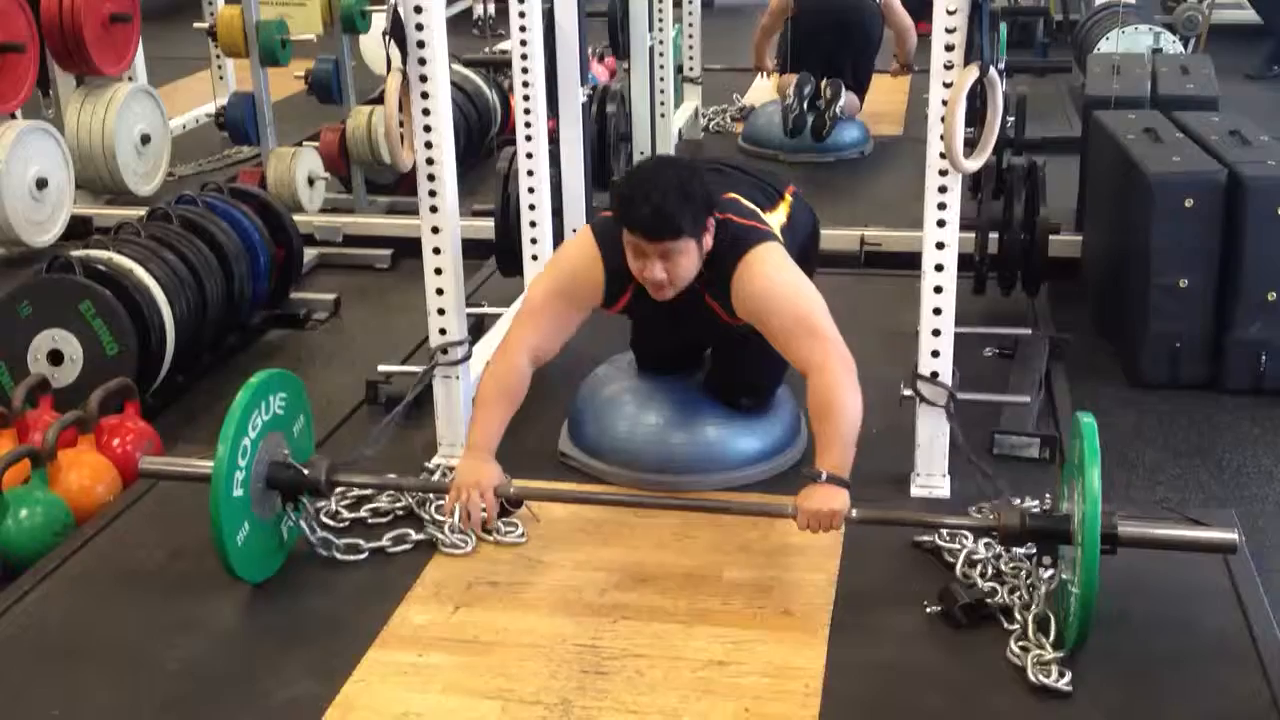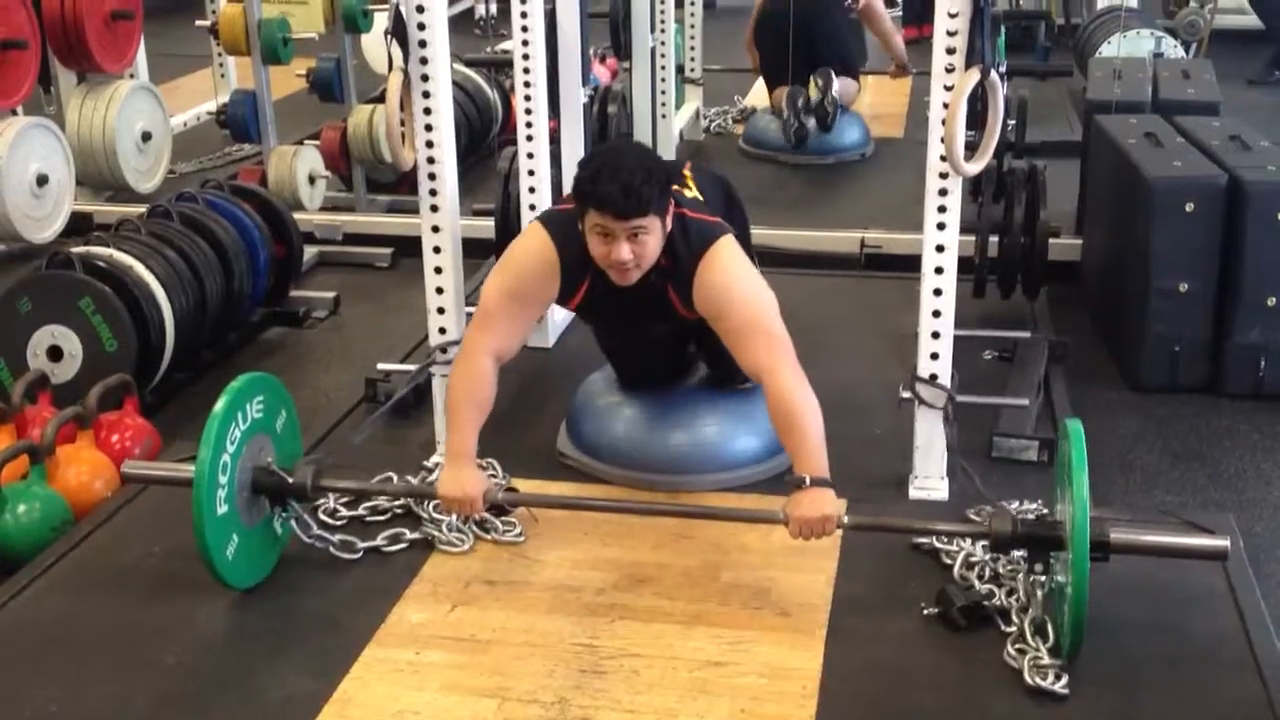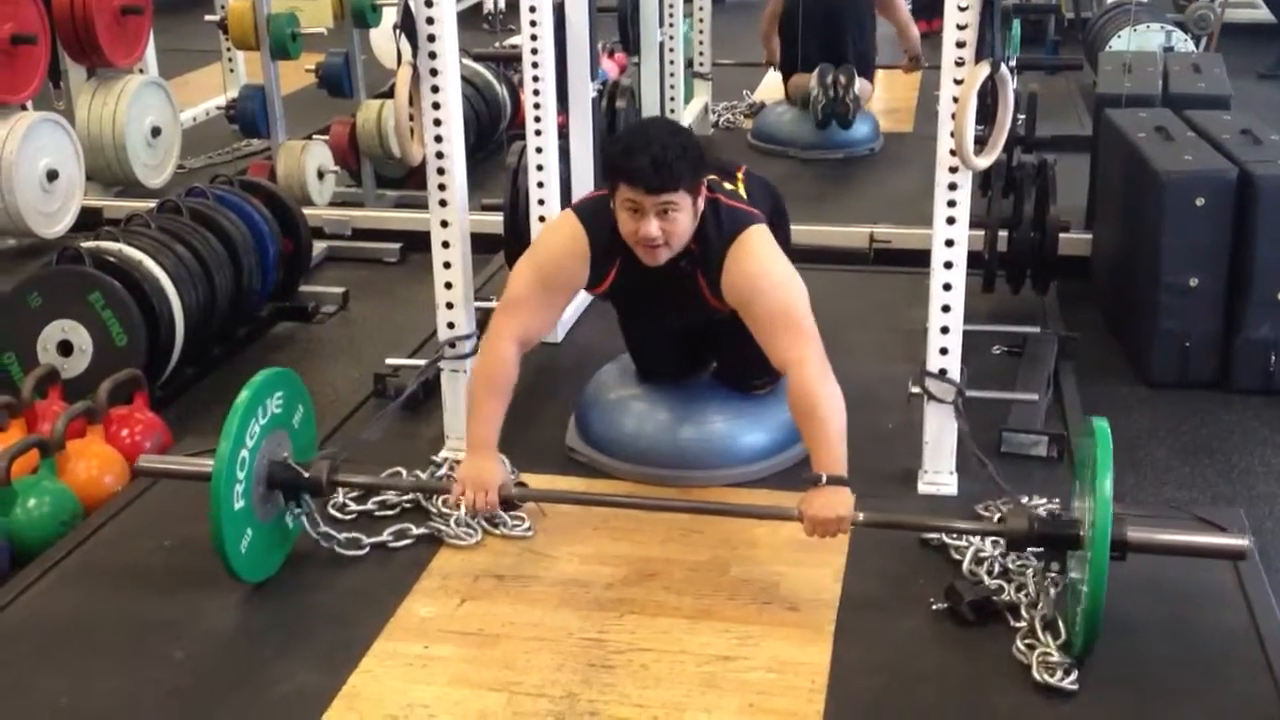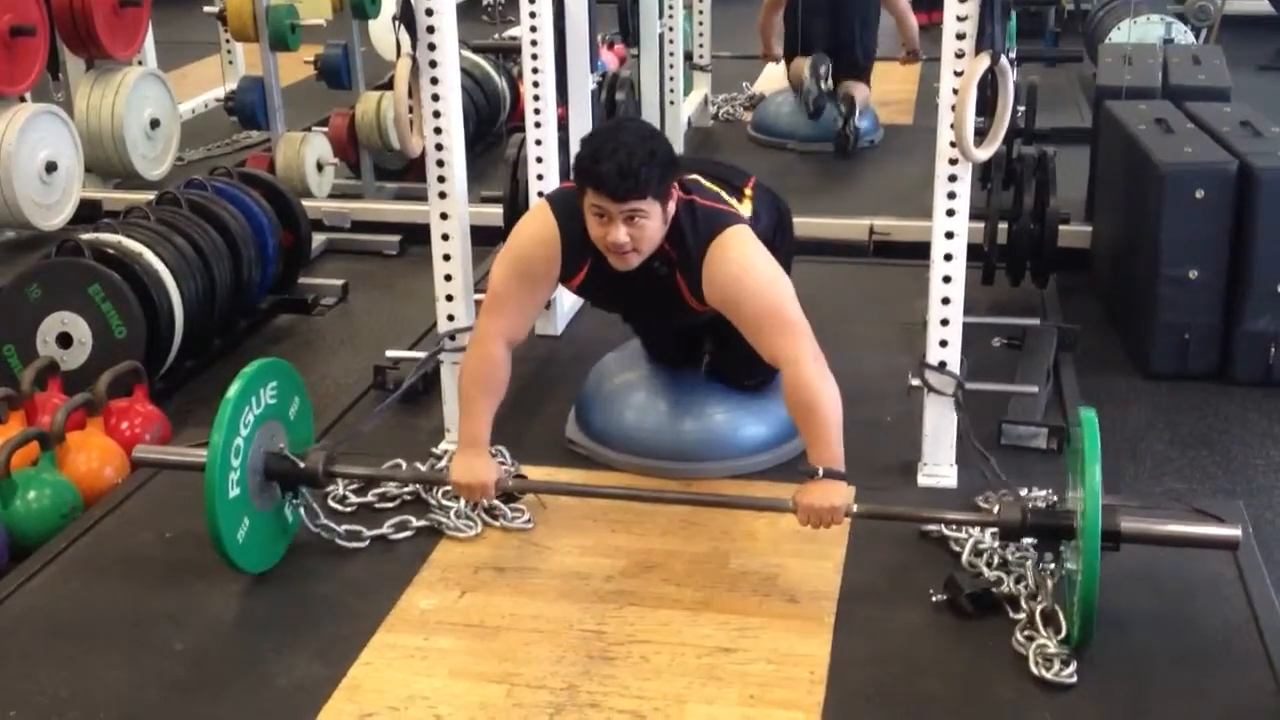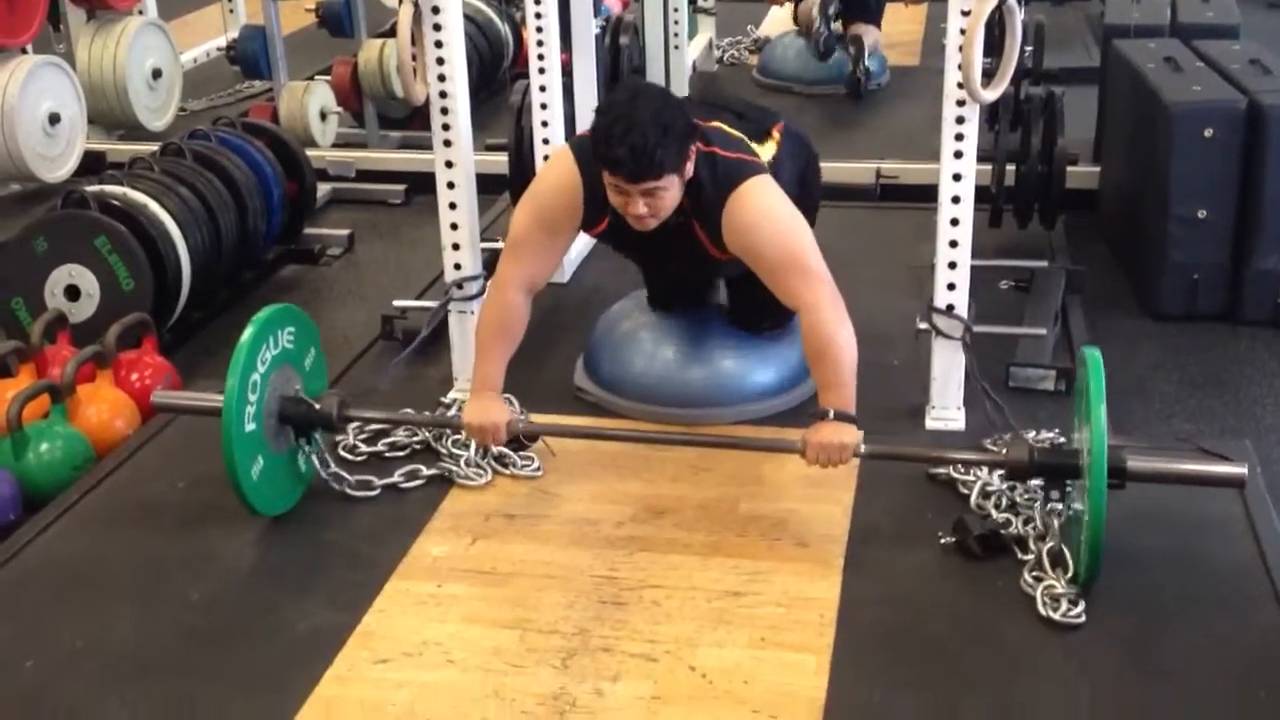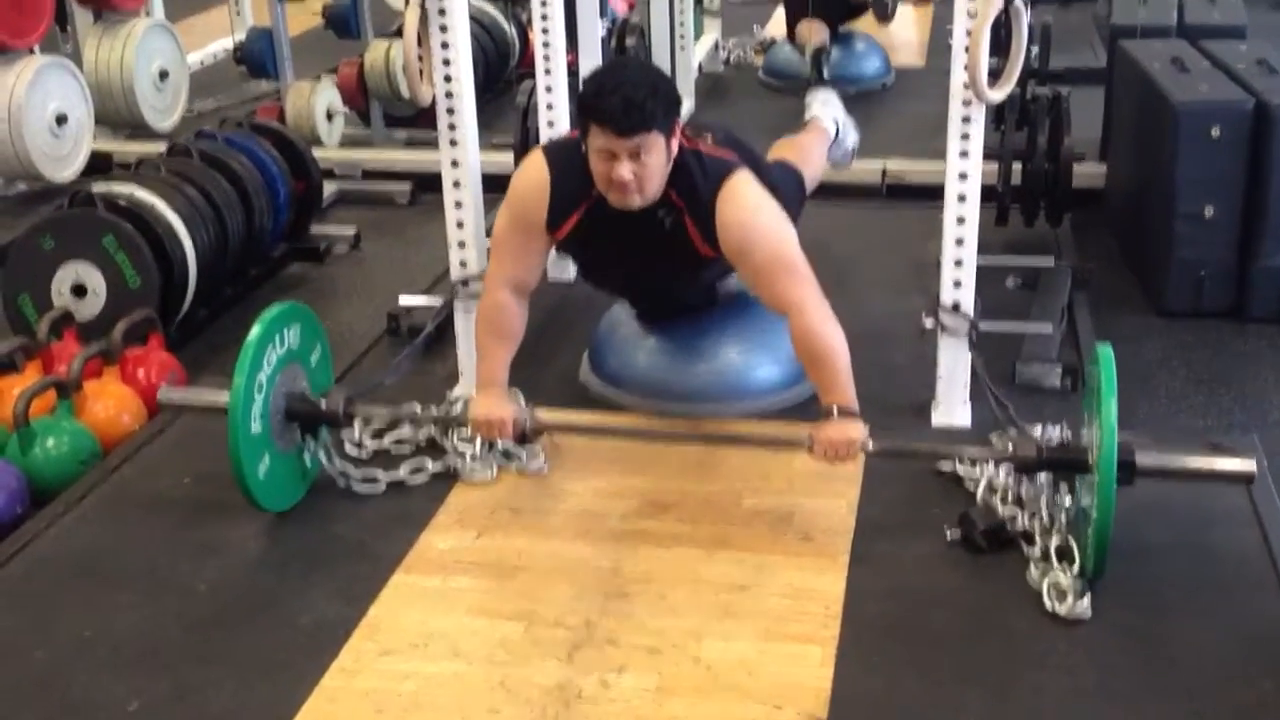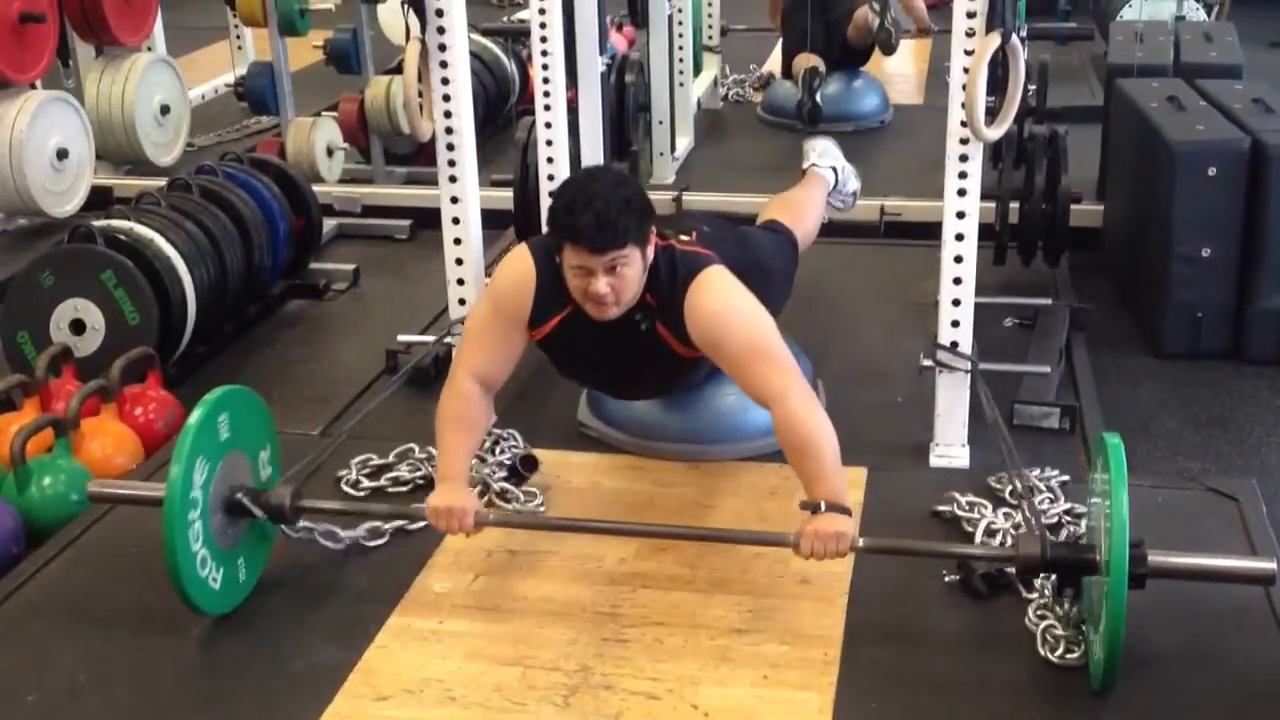
dt=0.7s
person 1, frame 1
left shoulder: (758, 268)
right shoulder: (595, 252)
left elbow: (831, 364)
right elbow: (520, 351)
left wrist: (830, 480)
right wrist: (478, 456)
left knee: (742, 395)
right knee: (658, 367)
right ankle: (702, 342)
person 1, frame 2
left shoulder: (712, 256)
right shoulder: (546, 246)
left elbow: (778, 369)
right elbow: (482, 351)
left wrist: (813, 484)
right wrist: (460, 461)
left knee: (735, 372)
right knee: (645, 378)
person 1, frame 3
left shoulder: (745, 247)
right shoulder: (578, 234)
left elbow: (805, 362)
right elbow: (507, 338)
left wrist: (830, 481)
right wrist: (480, 453)
left knee: (751, 379)
right knee: (662, 373)
right ankle: (700, 347)
person 1, frame 4
left shoulder: (726, 249)
right shoulder: (549, 229)
left elbow: (798, 356)
right elbow: (494, 338)
left wrist: (827, 475)
right wrist: (473, 449)
left knee: (744, 376)
right knee: (668, 357)
person 1, frame 5
left shoulder: (746, 195)
right shoulder: (571, 174)
left elbow: (819, 302)
right elbow: (515, 283)
left wrist: (837, 416)
right wrist: (485, 392)
left knee: (760, 319)
right knee: (672, 303)
person 1, frame 6
left shoulder: (729, 194)
right shoulder: (543, 180)
left elbow: (802, 305)
right elbow: (507, 288)
left wrist: (840, 413)
right wrist: (491, 391)
left knee: (782, 182)
right knee: (663, 312)
left ankle: (824, 125)
person 1, frame 7
left shoulder: (707, 293)
right shoulder: (526, 276)
left elbow: (788, 397)
right elbow: (471, 381)
left wrist: (830, 508)
right wrist: (452, 483)
left hip: (733, 263)
left knee: (775, 239)
left ankle: (823, 171)
